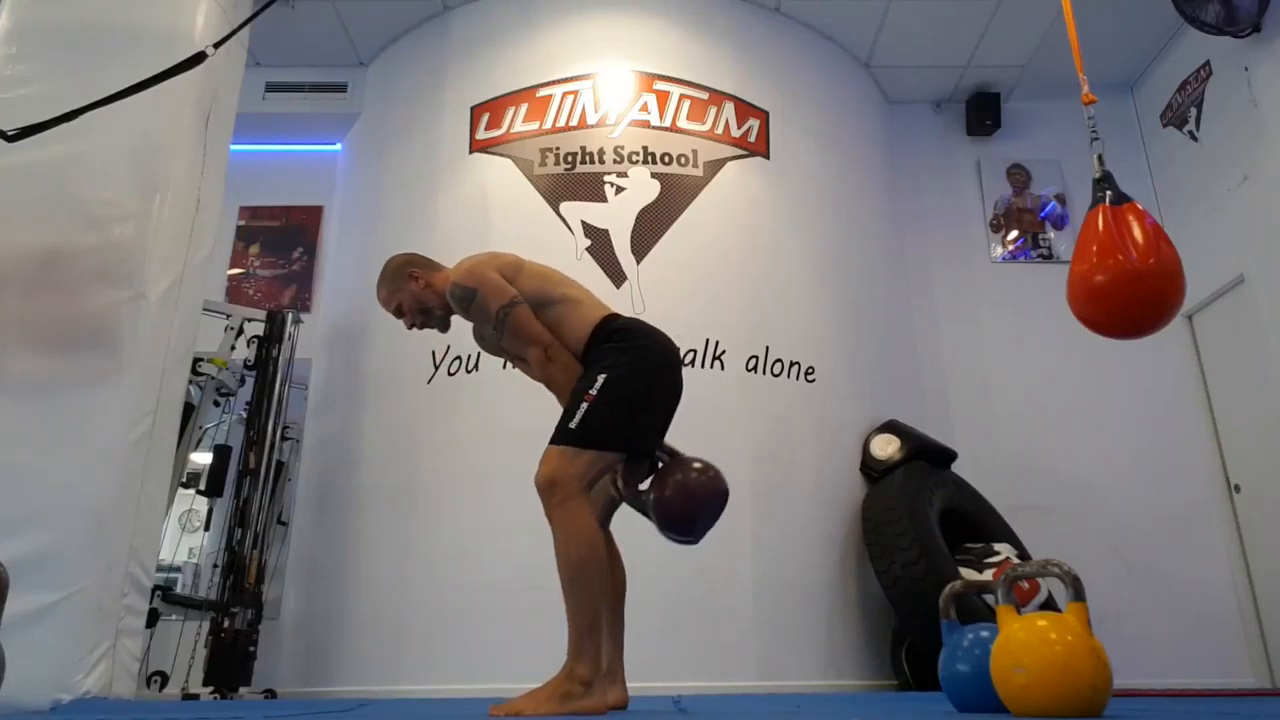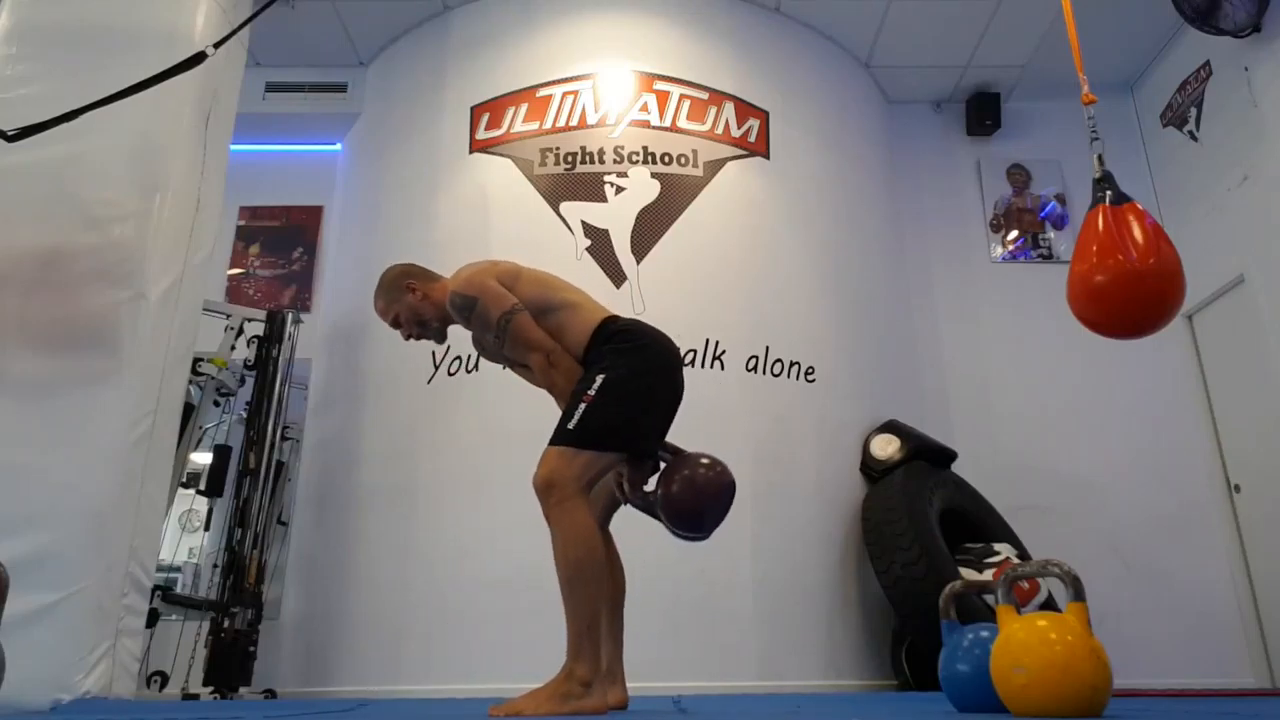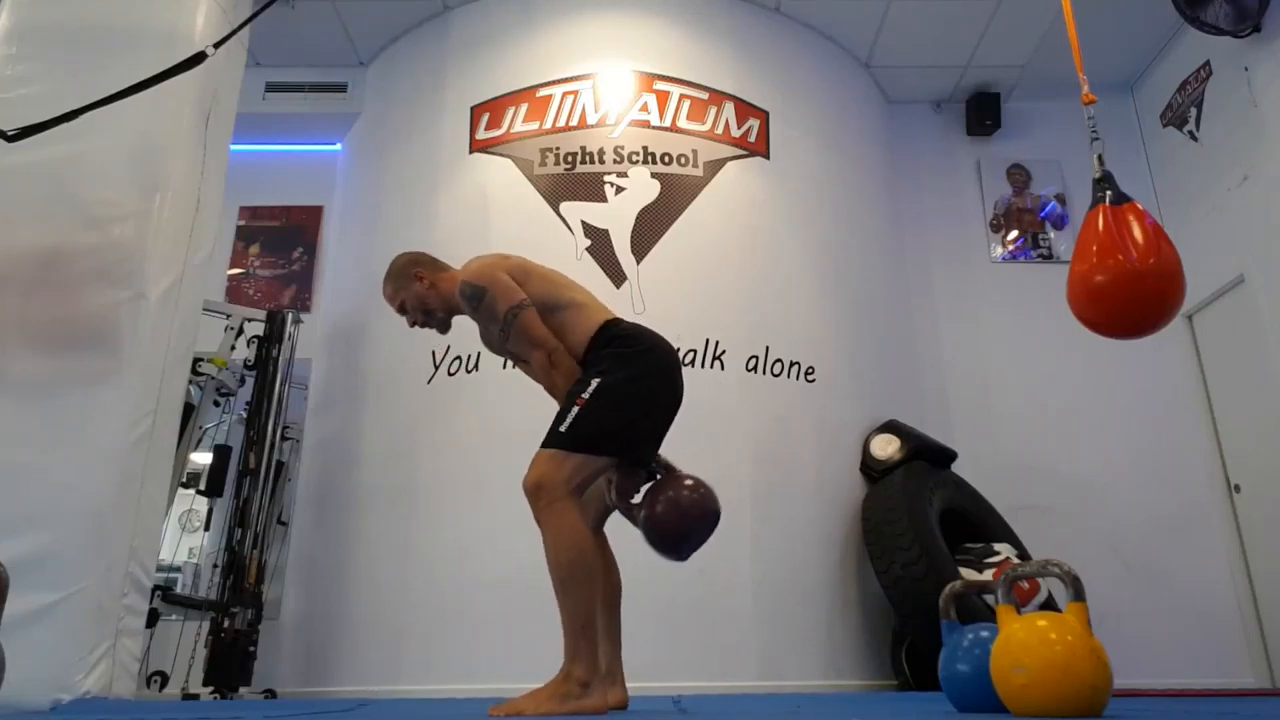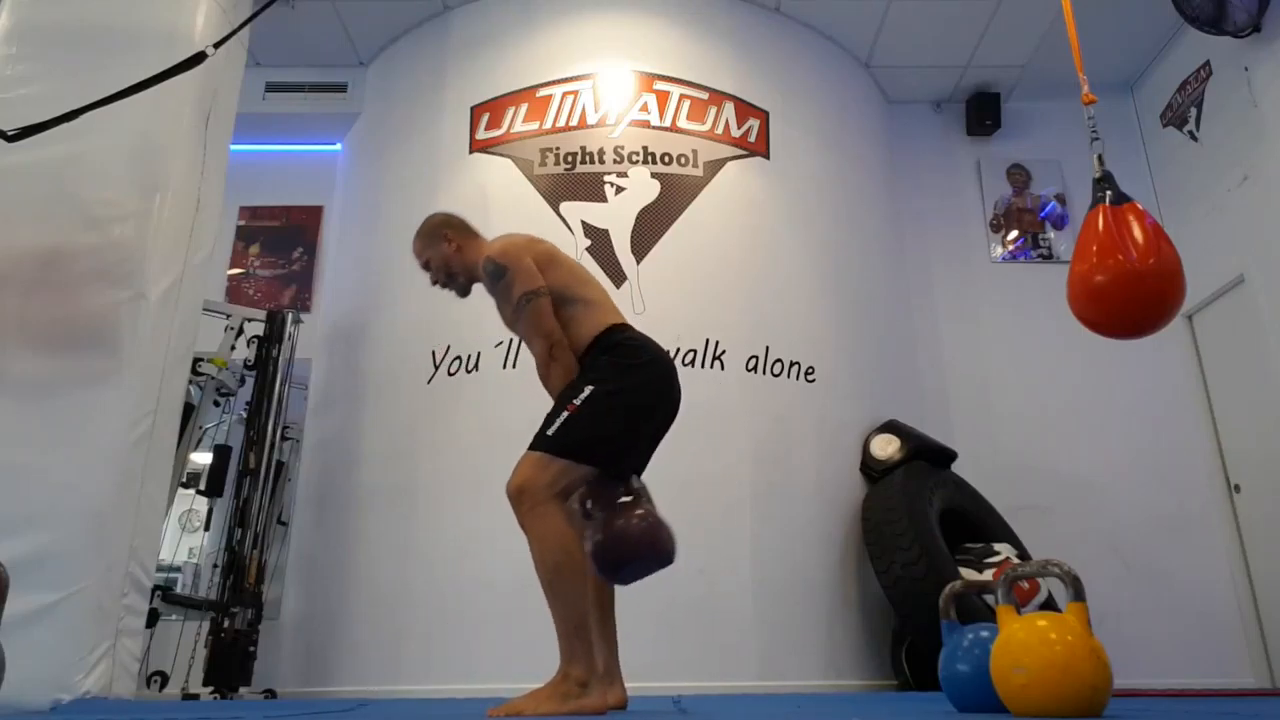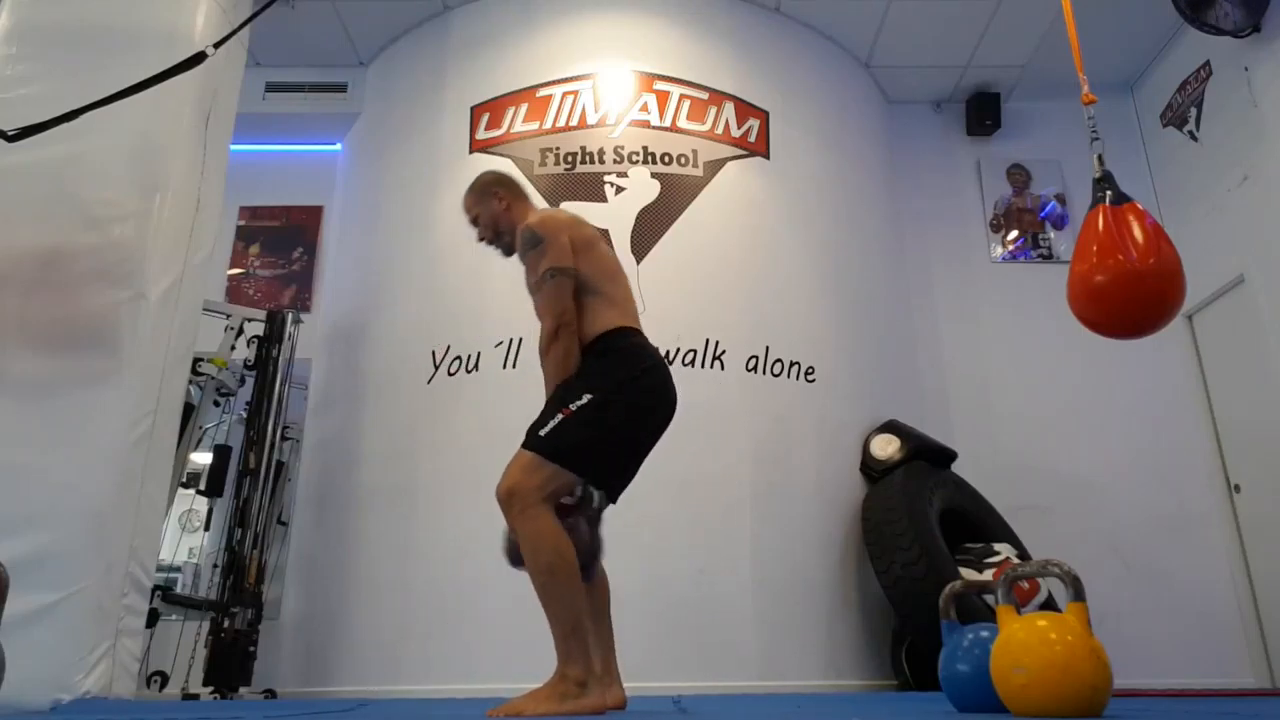
dt=0.1s
person 1, frame 1
left shoulder: (467, 280)
right shoulder: (485, 329)
left elbow: (545, 353)
left wrist: (617, 449)
right wrist: (626, 446)
left hip: (632, 355)
right hip: (645, 362)
left knee: (560, 481)
right knee: (585, 513)
left ankle: (583, 679)
right ankle: (607, 679)
person 1, frame 2
left shoulder: (467, 289)
right shoulder: (487, 335)
left elbow: (548, 358)
left wrist: (615, 446)
right wrist: (625, 444)
left hip: (632, 356)
right hip: (644, 363)
left knee: (558, 482)
right knee: (586, 513)
left ankle: (582, 679)
right ankle: (608, 679)
person 1, frame 3
left shoulder: (474, 281)
right shoulder: (491, 313)
left elbow: (552, 358)
right wrist: (626, 452)
left hip: (632, 365)
right hip: (648, 368)
left knee: (549, 488)
right knee: (581, 519)
left ankle: (582, 681)
right ankle: (607, 682)
person 1, frame 4
left shoulder: (500, 256)
right shoulder: (512, 279)
left elbow: (551, 351)
right elbow: (563, 352)
left hip: (626, 369)
right hip: (646, 373)
left knee: (531, 488)
right knee: (568, 517)
person 1, frame 5
left shoulder: (542, 230)
right shoulder: (572, 241)
left elbow: (559, 334)
left wrist: (549, 424)
right wrist: (558, 428)
left hip: (620, 375)
right hip: (641, 381)
left knee: (520, 490)
right knee: (554, 519)
